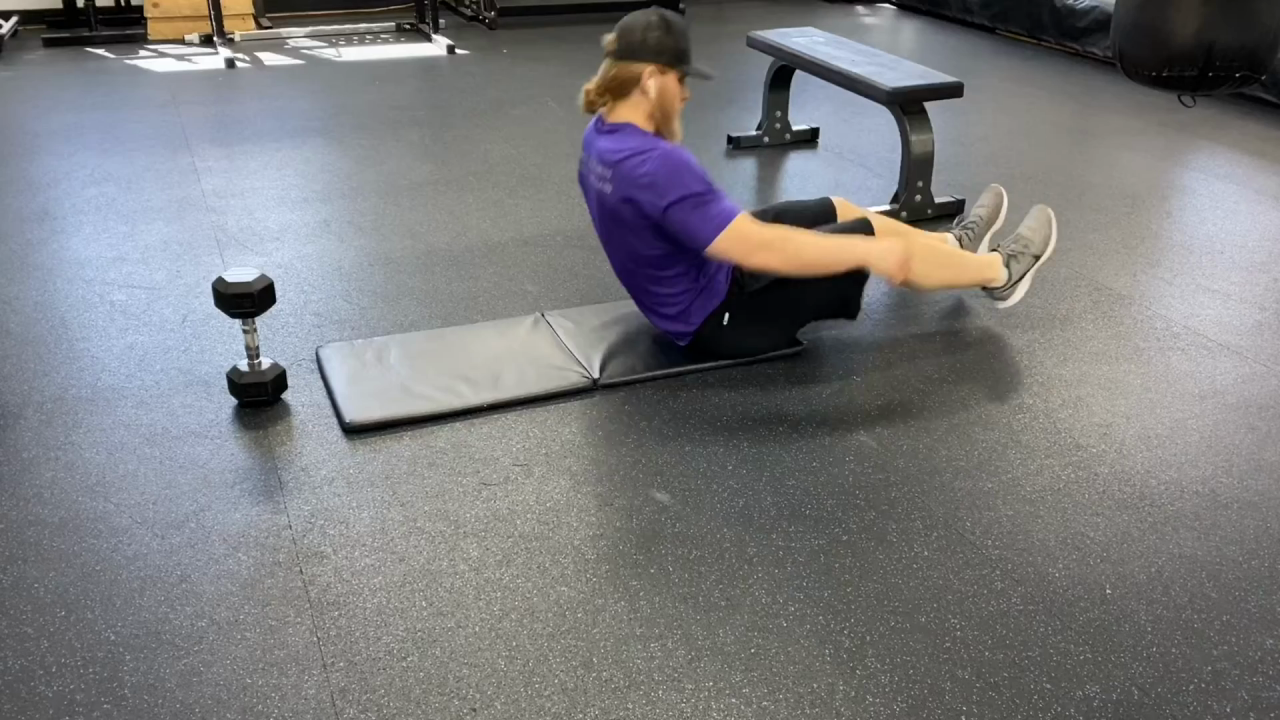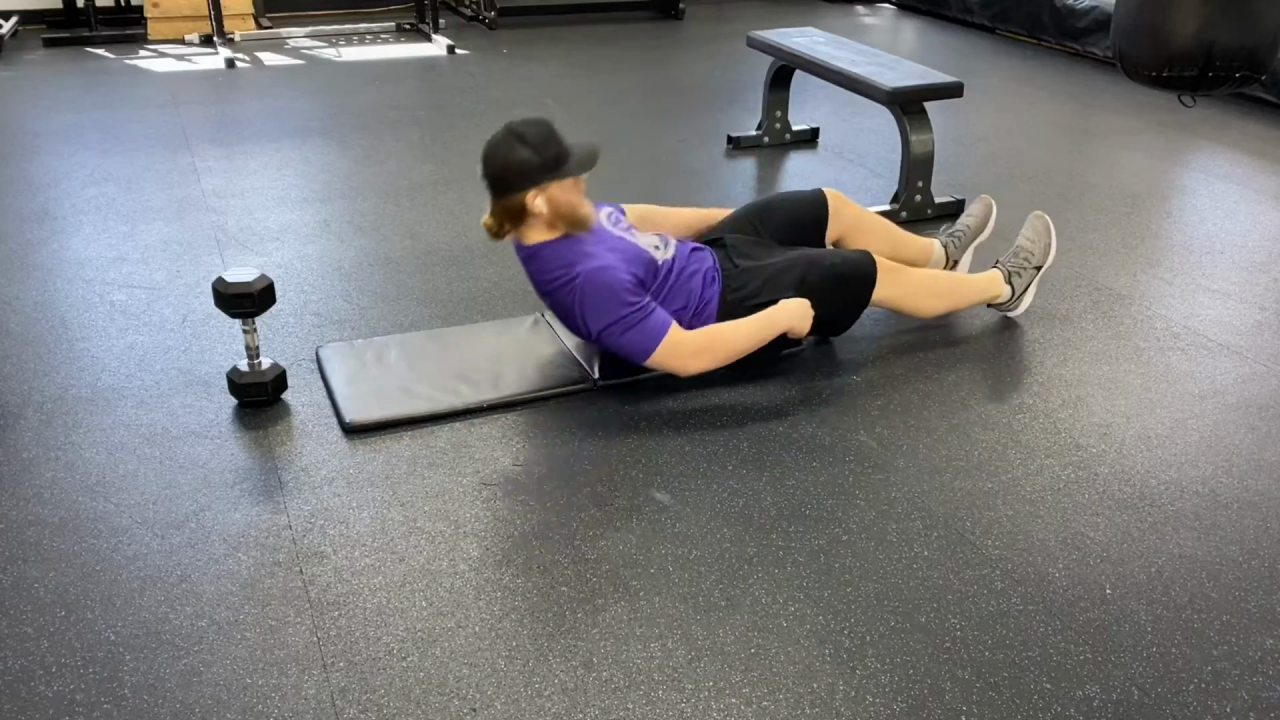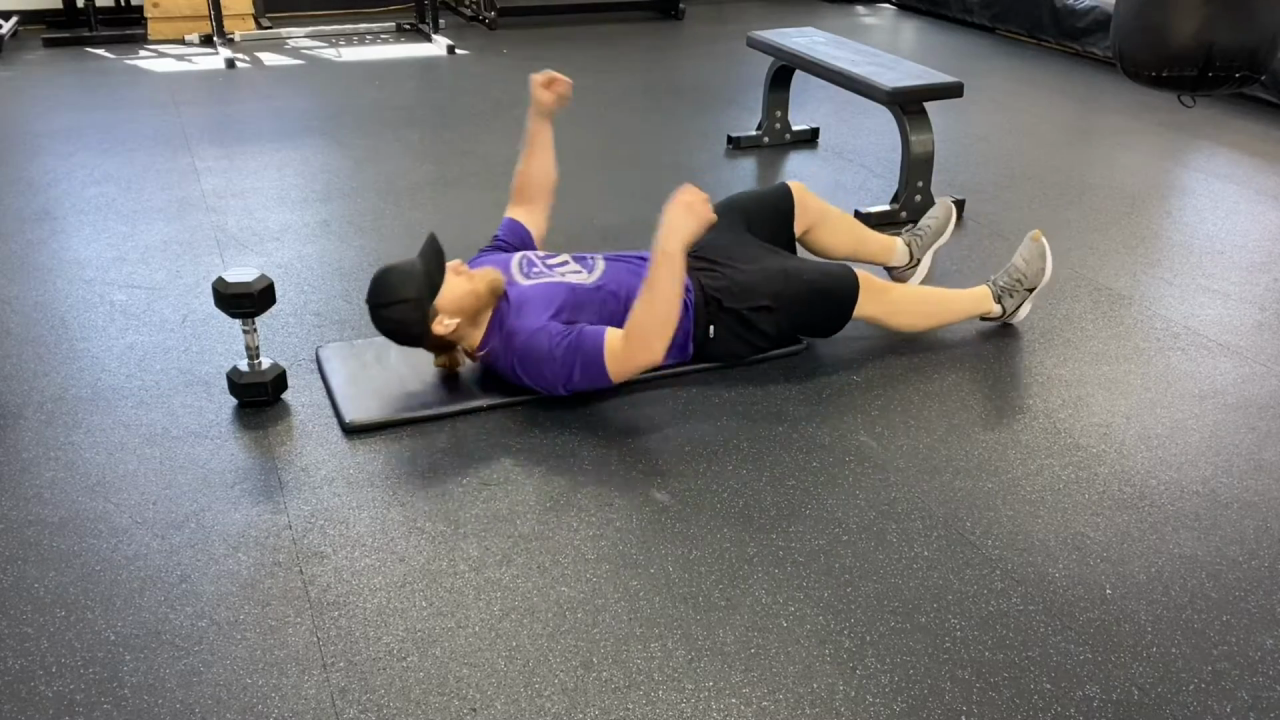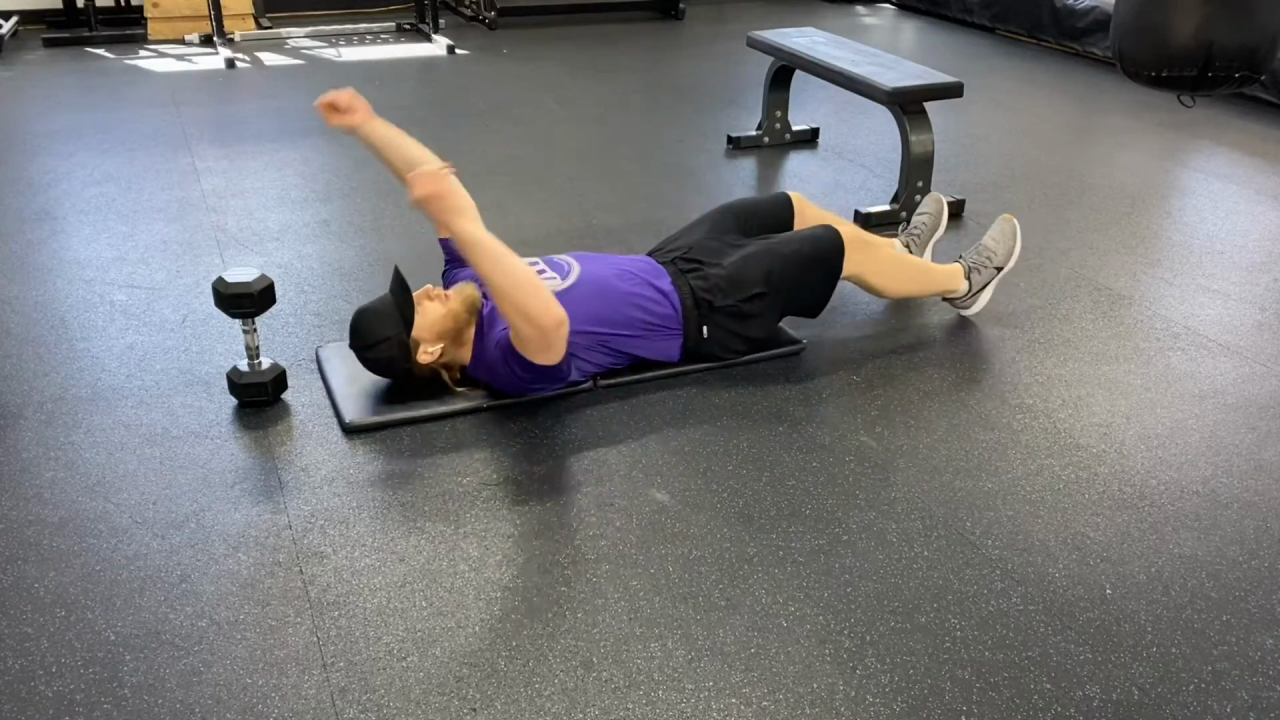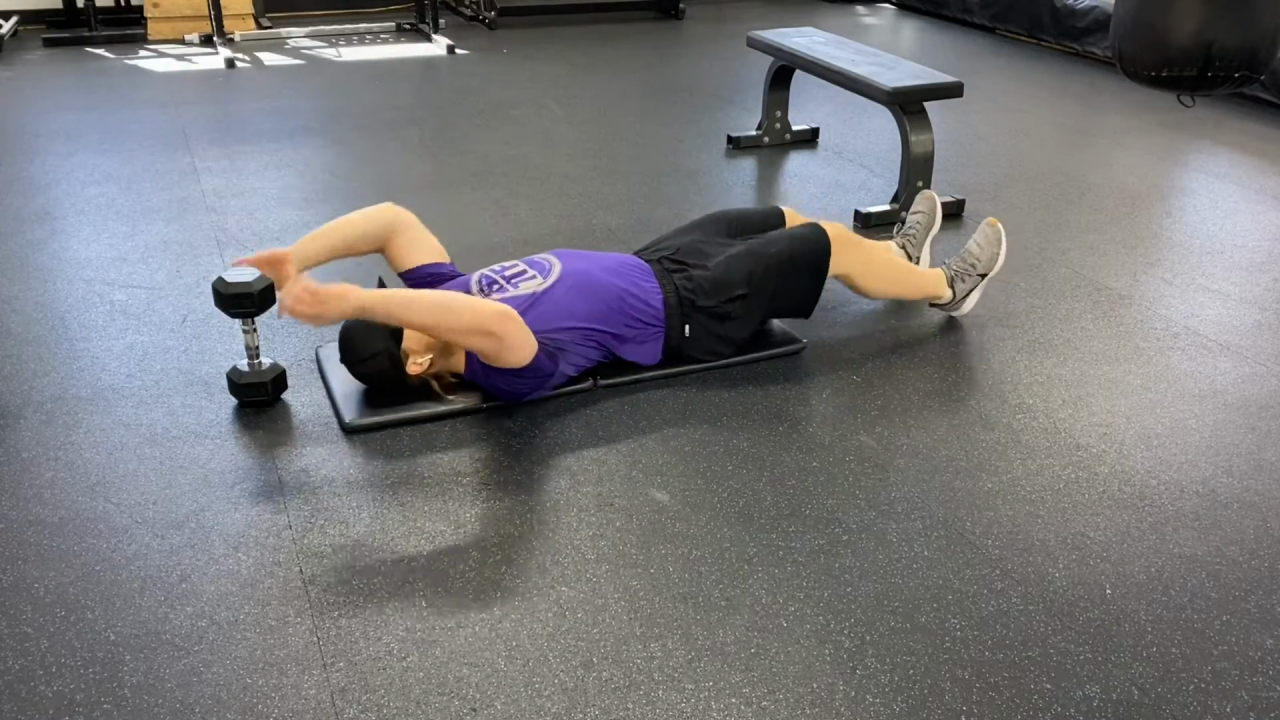
dt=0.4s
person 1, frame 1
left shoulder: (606, 131)
right shoulder: (657, 169)
right elbow: (755, 254)
right wrist: (865, 253)
right hip: (721, 313)
left knee: (840, 211)
right knee: (875, 242)
left ankle: (954, 244)
right ankle: (1001, 270)
person 1, frame 2
left shoulder: (562, 218)
right shoulder: (588, 279)
right elbow: (687, 355)
left wrist: (716, 219)
right wrist: (780, 313)
left hip: (708, 259)
right hip: (724, 293)
left knee: (833, 209)
right knee: (877, 275)
left ankle: (941, 256)
right ankle: (1002, 286)
person 1, frame 3
left shoulder: (489, 272)
right shoulder: (530, 347)
left elbow: (532, 201)
right elbow: (644, 349)
left wrist: (541, 118)
right wrist: (672, 237)
left hip: (676, 272)
right hip: (708, 316)
left knee: (796, 200)
right knee: (863, 293)
left ankle: (902, 255)
right ankle: (993, 301)
person 1, frame 4
left shoulder: (467, 295)
right shoulder: (510, 363)
left elbow: (447, 190)
right elbow: (546, 321)
left wrist: (370, 119)
right wrist: (448, 228)
left hip: (661, 270)
right hip: (699, 315)
left knee: (793, 209)
right knee: (839, 245)
left ankle: (906, 249)
right ankle: (962, 283)
person 1, frame 5
left shoulder: (447, 297)
right shoulder: (500, 371)
left elbow: (393, 221)
right elbow: (495, 321)
left wrist: (297, 257)
right wrist: (348, 301)
left hip: (652, 269)
right hip: (691, 315)
left knee: (781, 219)
right knee: (829, 241)
left ankle: (899, 254)
right ankle: (944, 286)
